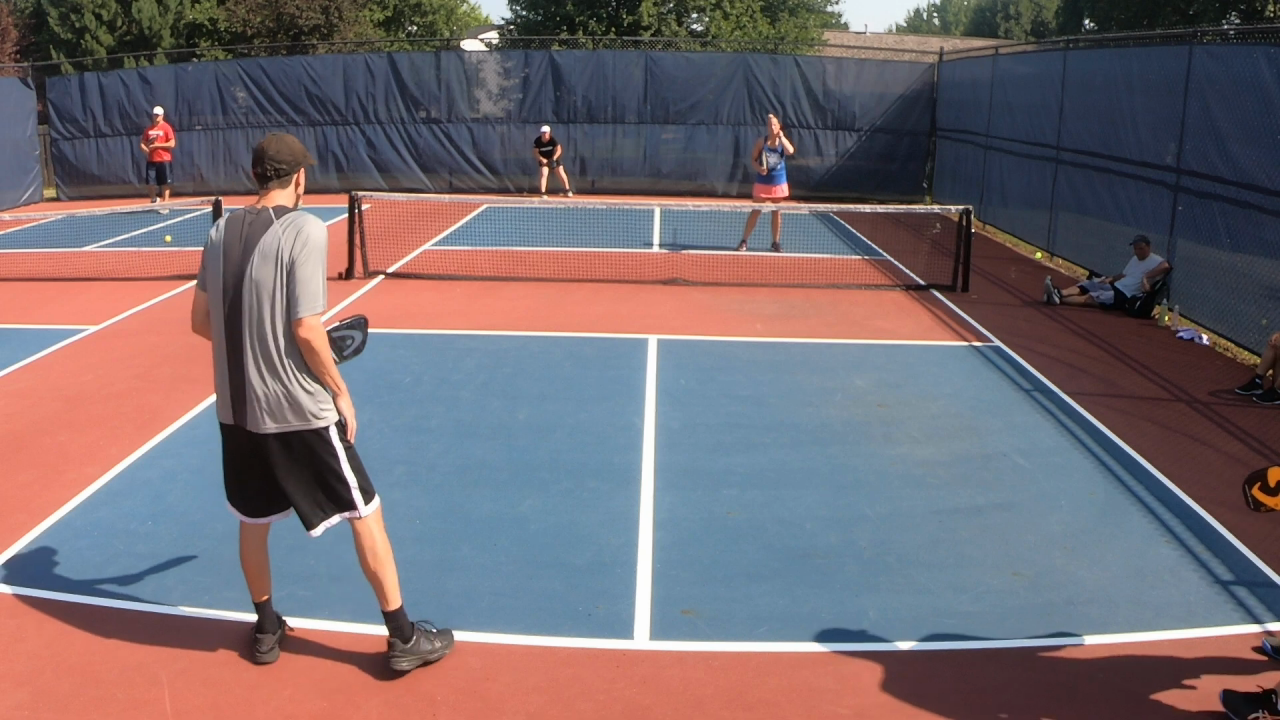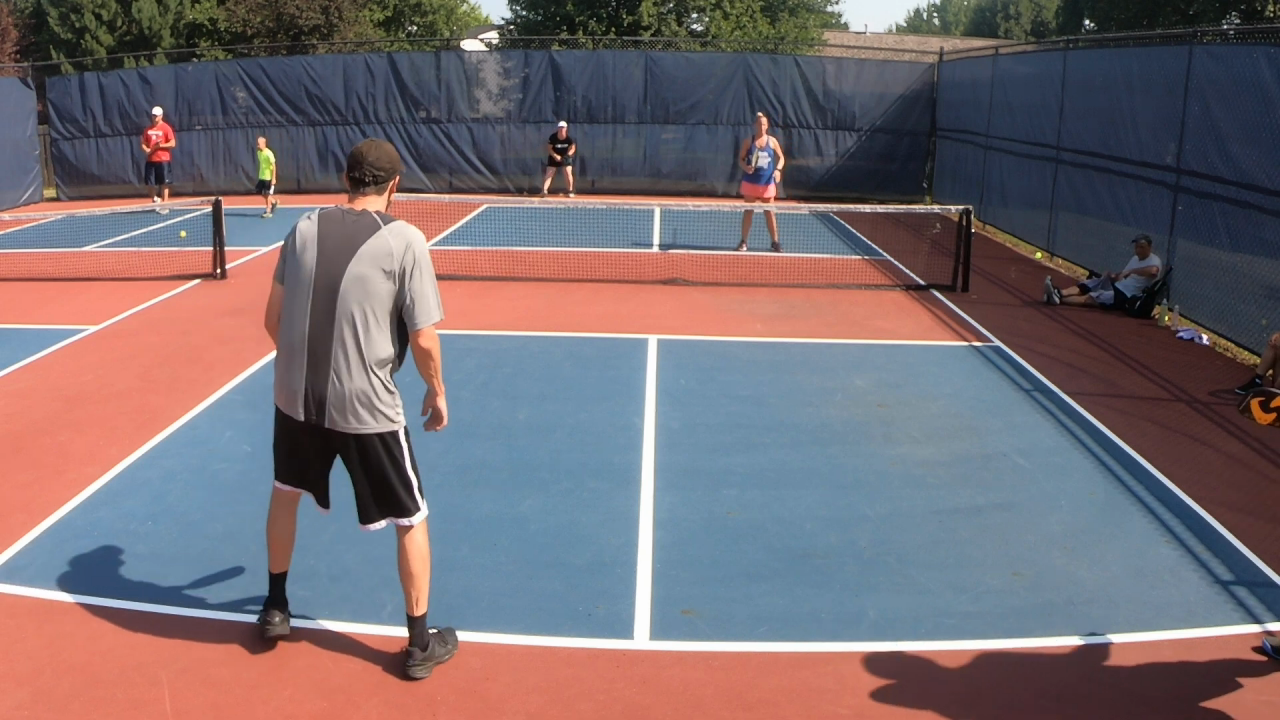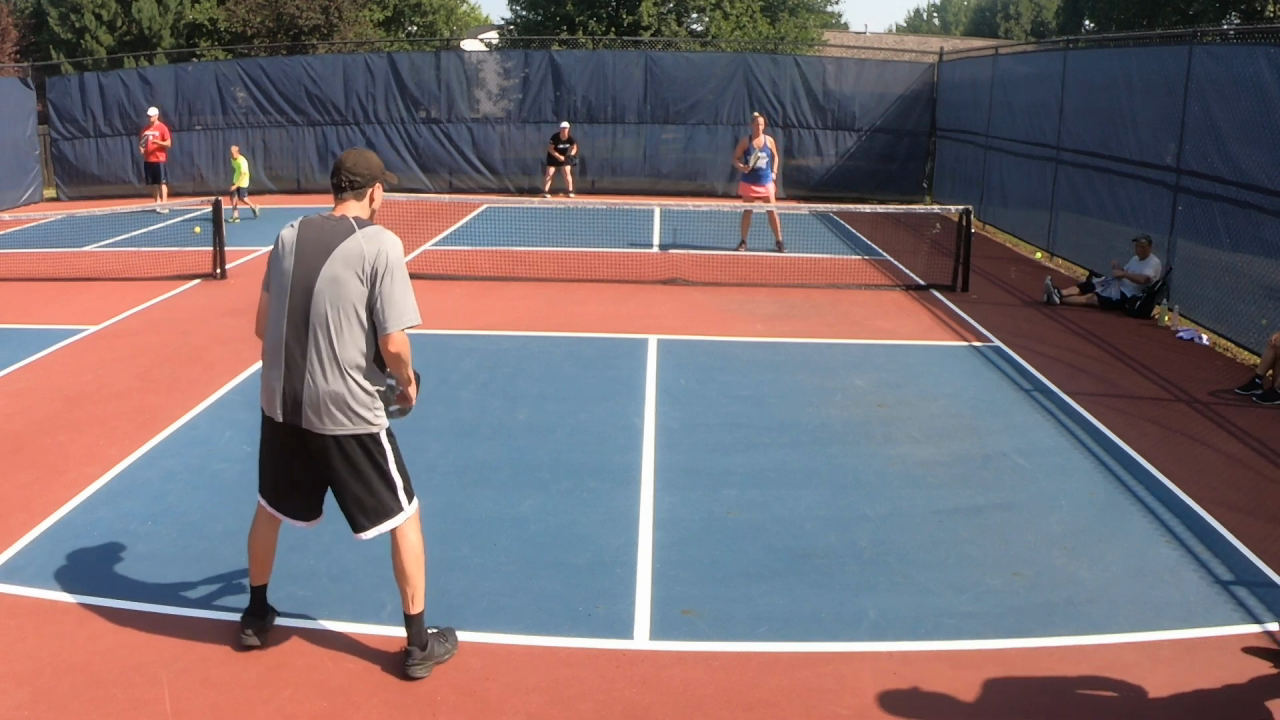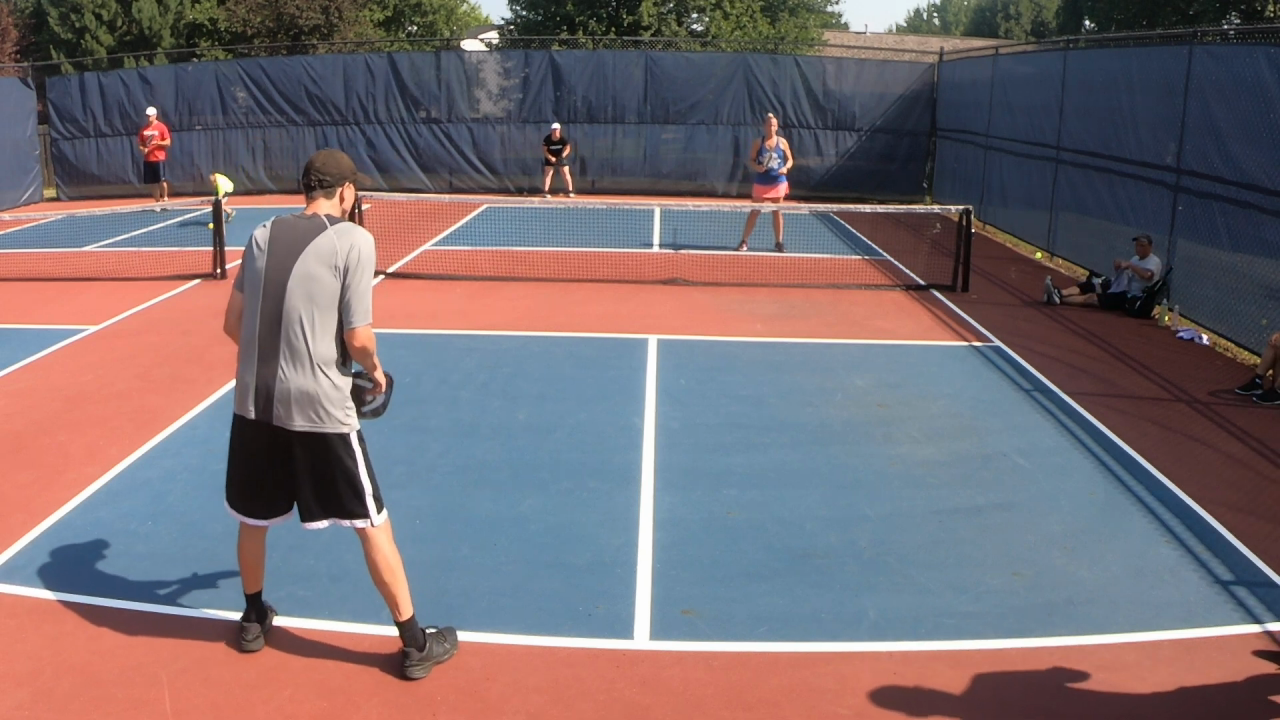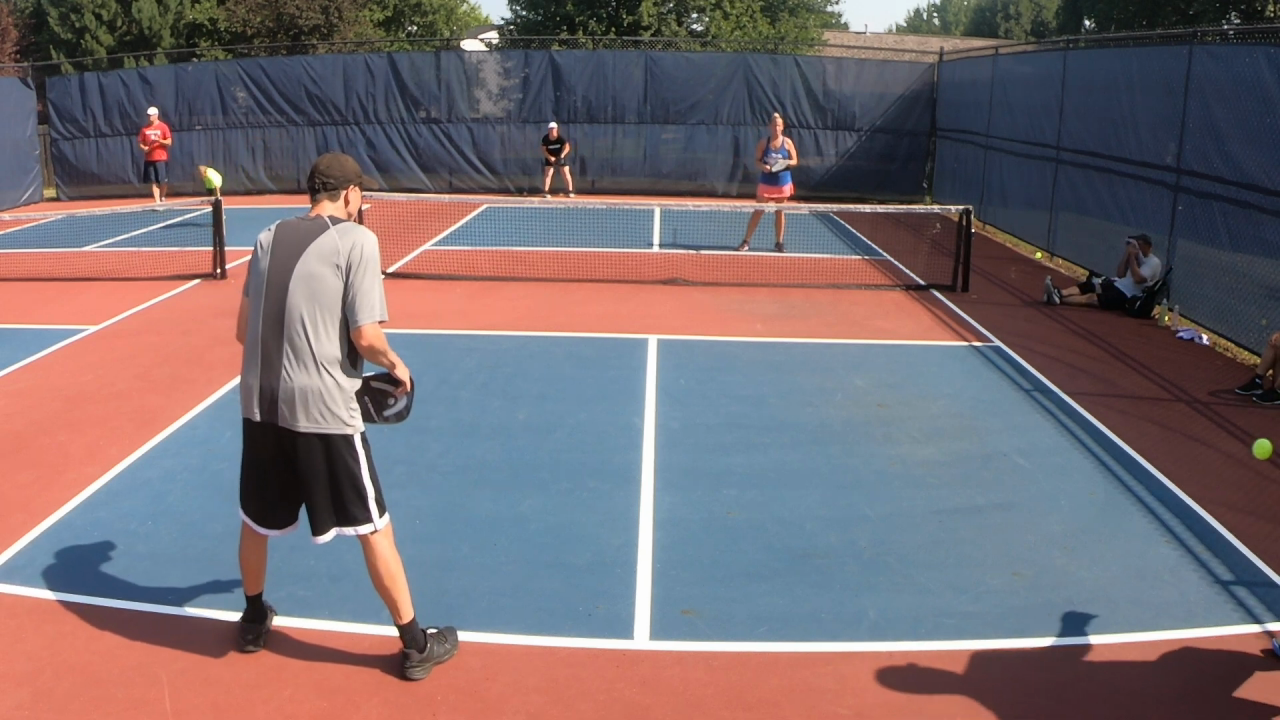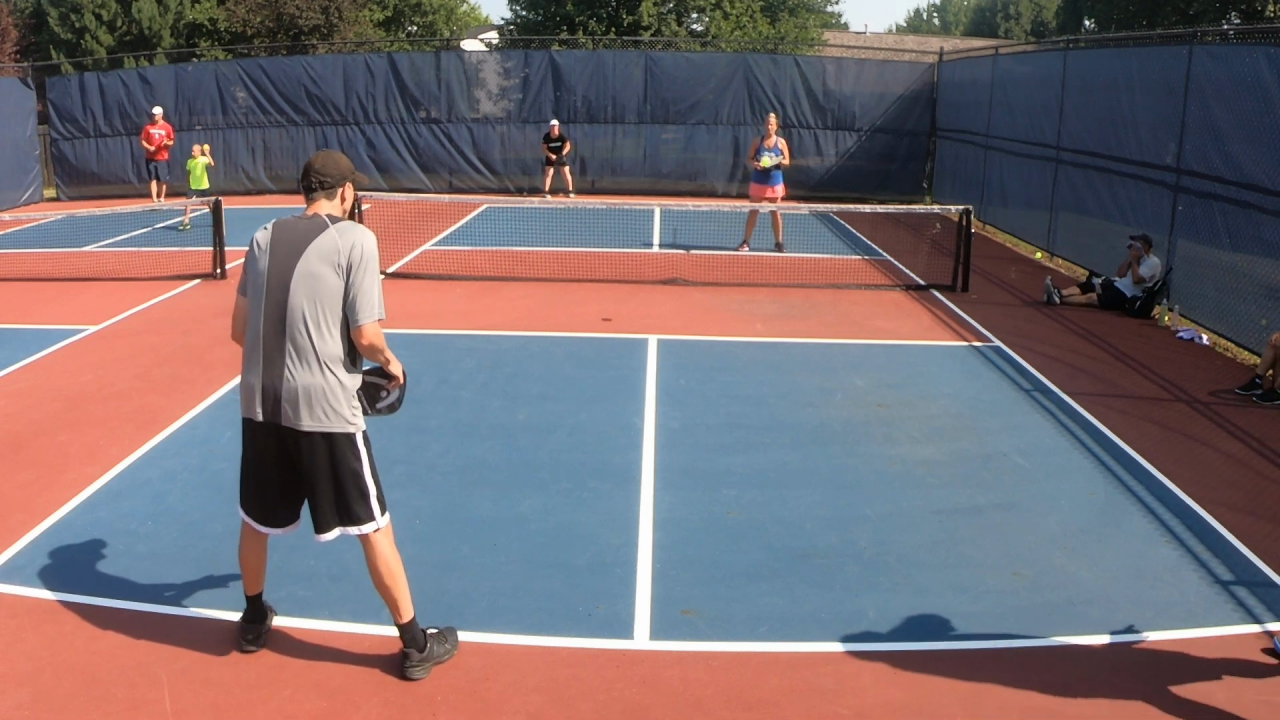
dt=0.4s
person 1, frame 1
left shoulder: (221, 231)
right shoulder: (306, 229)
left elbow: (202, 322)
right elbow: (307, 331)
right wrist: (339, 392)
left hip: (236, 406)
right hip: (298, 409)
left knee: (254, 516)
right knee: (363, 512)
left ankle: (266, 628)
right ankle: (403, 637)
person 1, frame 2
left shoulder: (305, 228)
right shoulder: (405, 239)
left elbow: (273, 318)
right elbow: (424, 339)
right wrist: (437, 392)
left hip: (295, 396)
right hip: (369, 407)
left knee: (286, 490)
right knee: (411, 520)
left ankle: (275, 605)
right ankle: (420, 643)
person 1, frame 3
left shoulder: (289, 235)
right shoulder: (381, 244)
left elbow: (263, 326)
right elbow: (394, 345)
right wrist: (408, 384)
left hip: (281, 402)
right hip: (348, 409)
left knee: (269, 507)
right knee: (404, 517)
left ankle: (255, 612)
right ankle: (419, 642)
person 1, frame 4
left shoulder: (263, 235)
right shoulder: (353, 240)
left elbow: (233, 323)
right elbow: (357, 339)
right wrist: (375, 370)
left hip: (254, 401)
right hip: (320, 407)
left knee: (253, 514)
right knee: (373, 523)
left ankle: (253, 618)
right ankle: (415, 643)
person 1, frame 5
left shoulder: (268, 238)
right shoulder: (356, 240)
left elbow: (245, 330)
right elbow: (366, 337)
right wrist: (396, 365)
left hip: (260, 403)
right hip: (324, 408)
left knee: (257, 517)
right knee: (373, 528)
left ankle: (253, 618)
right ankle: (415, 644)
person 1, frame 6
left shoulder: (264, 237)
right shoulder: (354, 238)
left elbow: (239, 329)
right elbow: (365, 337)
right wrist: (390, 361)
left hip: (261, 401)
right hip: (325, 406)
left knee: (257, 517)
right knee: (373, 527)
left ankle: (253, 618)
right ankle: (415, 644)
